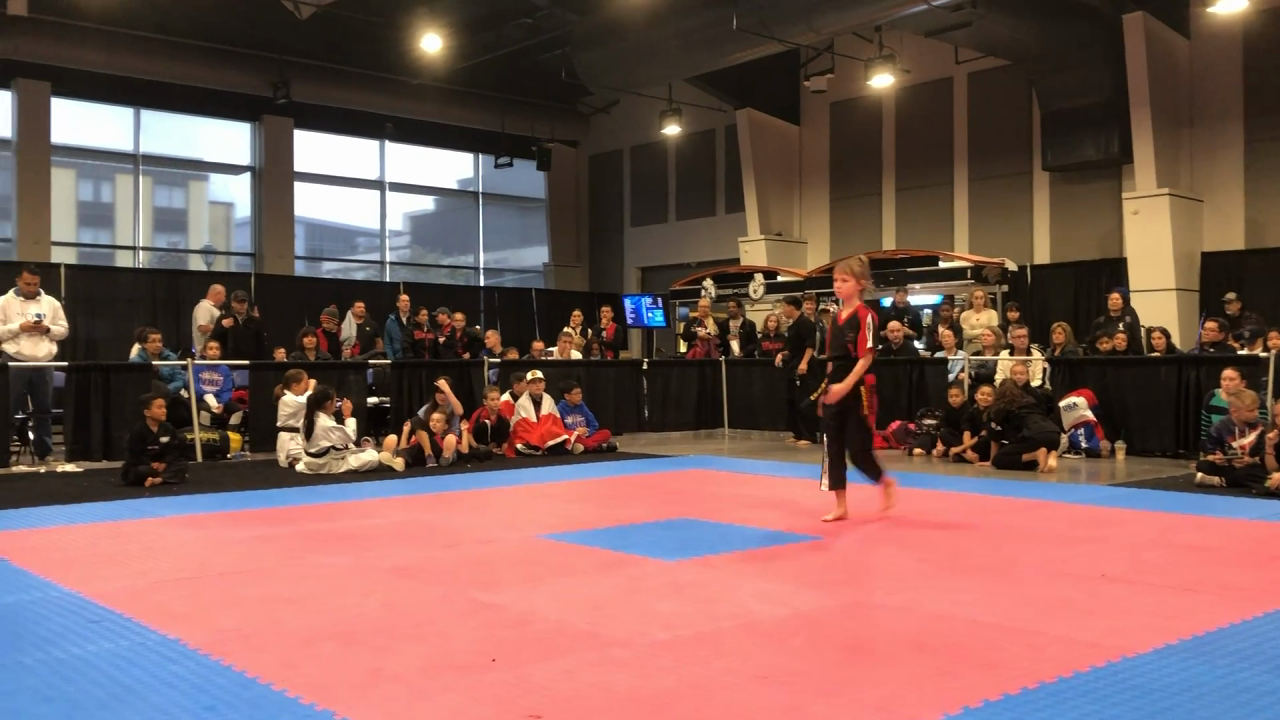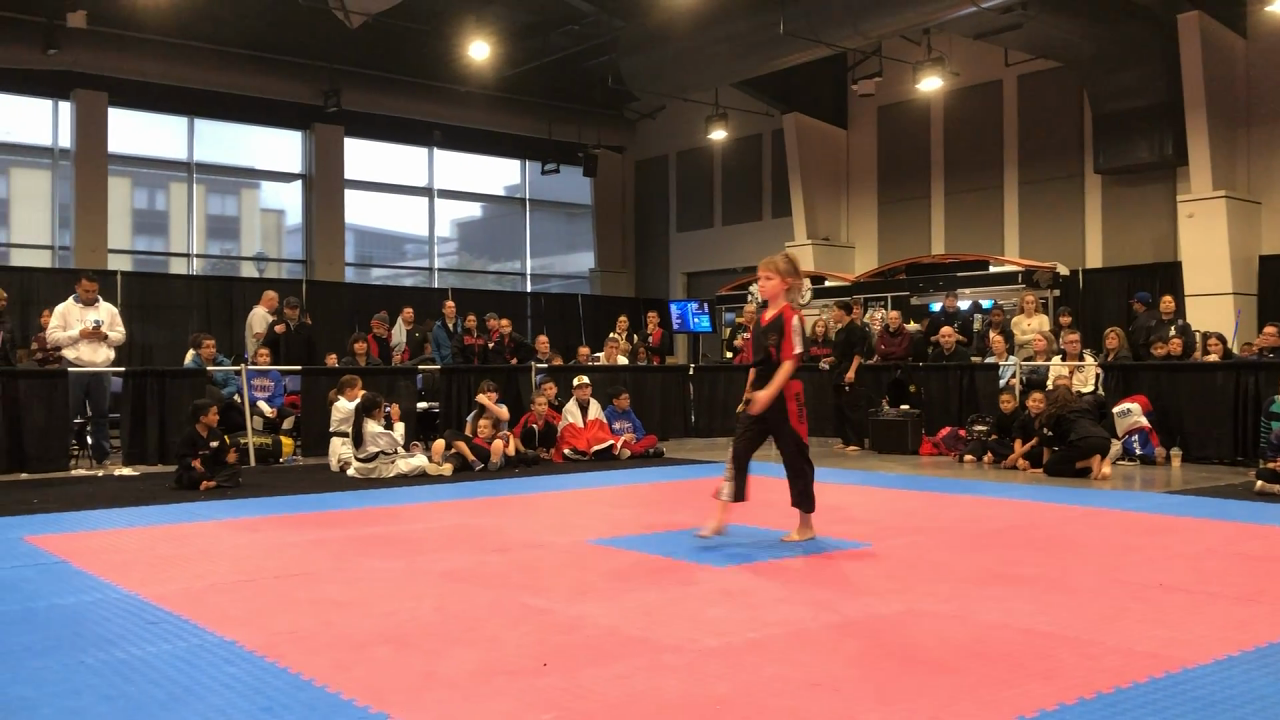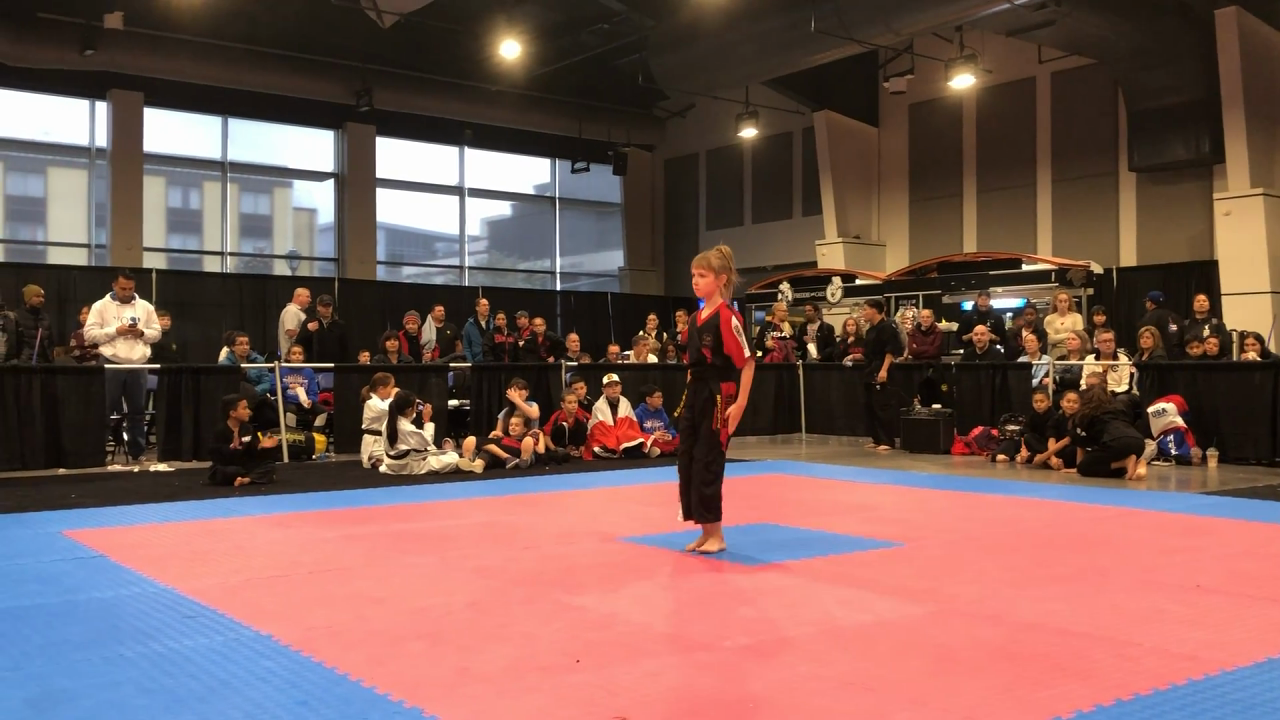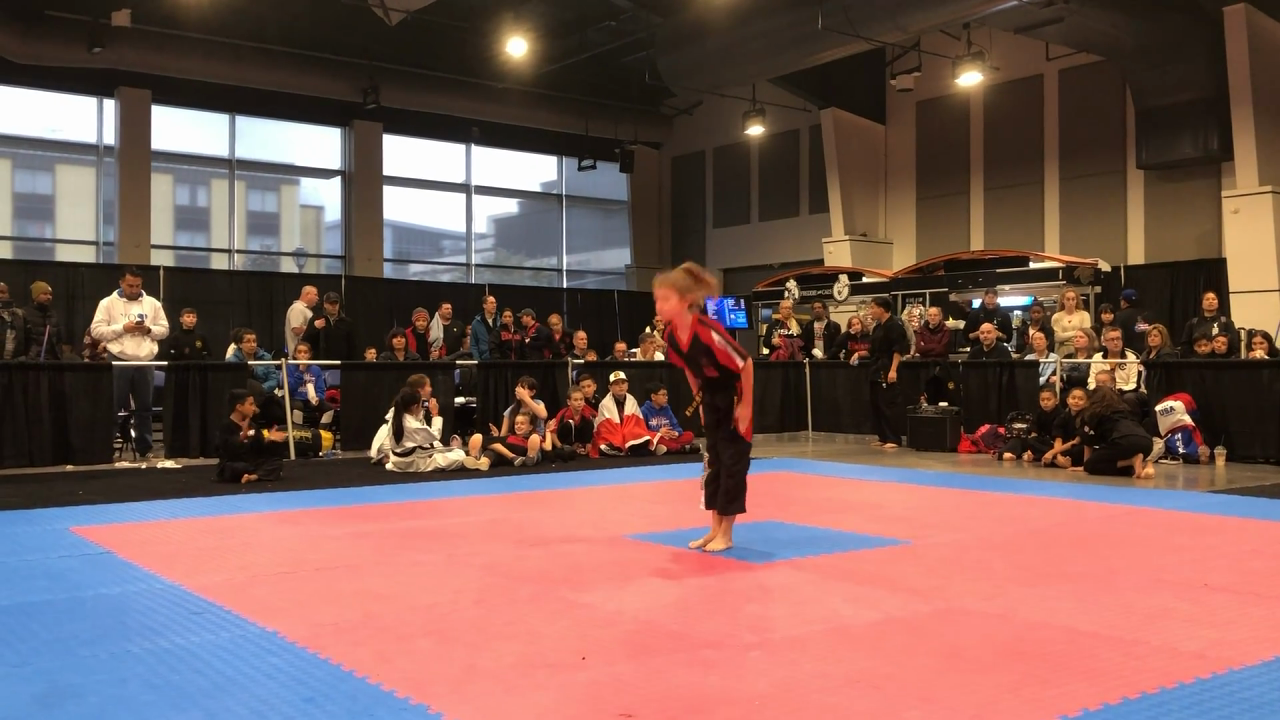
dt=0.7s
person 1, frame 1
left shoulder: (865, 315)
right shoulder: (836, 319)
left elbow: (866, 356)
left wrist: (846, 385)
right wrist: (828, 388)
left hip: (859, 388)
right hip: (837, 388)
left knee: (858, 448)
right knee: (833, 445)
left ankle: (886, 483)
right ankle: (840, 505)
person 1, frame 2
left shoulder: (791, 317)
right shoulder: (760, 319)
left elbow: (791, 360)
left wrist: (770, 392)
right wrist: (749, 393)
left hip: (784, 395)
right hip: (758, 394)
left knee: (795, 457)
right knee: (739, 452)
left ankle: (806, 524)
right ankle: (720, 518)
person 1, frame 3
left shoulder: (728, 317)
right shoulder: (695, 319)
left elbow: (747, 363)
left wrist: (740, 403)
right wrist: (687, 400)
left hip: (718, 395)
right hip: (694, 393)
left knee: (706, 464)
right knee: (686, 464)
left ankle: (716, 535)
right ankle: (706, 532)
person 1, frame 4
left shoulder: (707, 331)
right shoulder: (670, 335)
left elbow: (744, 366)
left wrist: (746, 404)
right wrist: (701, 400)
left hip: (733, 398)
right hip: (711, 399)
left knee: (733, 461)
right knee: (714, 462)
left ankle: (725, 532)
right ankle: (715, 529)
person 2, frame 1
left shoulder: (51, 303)
left elbow: (64, 330)
left wrist: (47, 329)
right wrist: (19, 327)
left hip: (43, 364)
left knee: (43, 410)
left ankle: (44, 452)
person 2, frame 2
left shoulder: (109, 309)
right shoulder: (63, 309)
left elbow: (121, 336)
right elbow: (52, 337)
left wrist: (105, 336)
right wrist: (78, 334)
left hip: (101, 369)
right hip: (74, 367)
left knee: (101, 414)
right knee: (69, 414)
left ankle: (102, 455)
person 2, frame 3
left shoulder: (145, 307)
right shoulder: (101, 306)
left elbow: (157, 333)
right elbow: (89, 334)
left wrist: (142, 333)
right wrist: (115, 331)
left hip: (138, 365)
right hip: (111, 364)
left knee: (137, 411)
right knee: (106, 410)
left ankle: (138, 451)
person 2, frame 4
left shoulder: (153, 304)
right shoulder: (108, 303)
left elbow: (164, 330)
right elbow: (96, 330)
left wrist: (149, 329)
right wrist: (122, 328)
left hip: (145, 362)
right hip: (118, 361)
left knee: (144, 408)
right knee: (114, 407)
left ankle: (145, 448)
